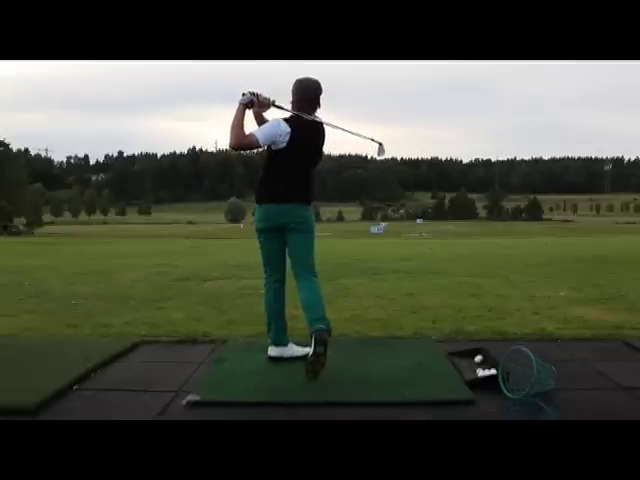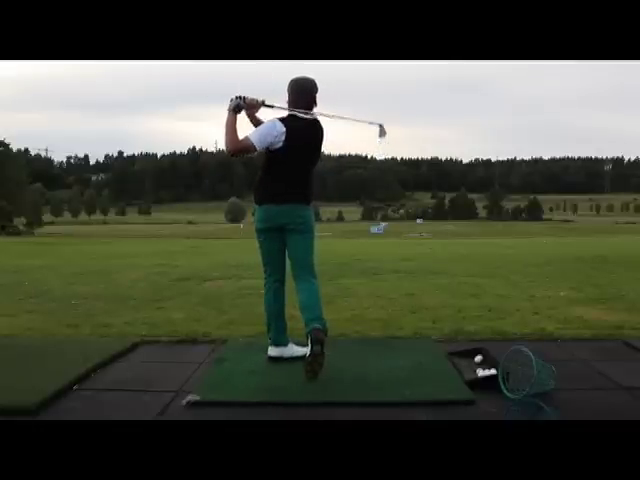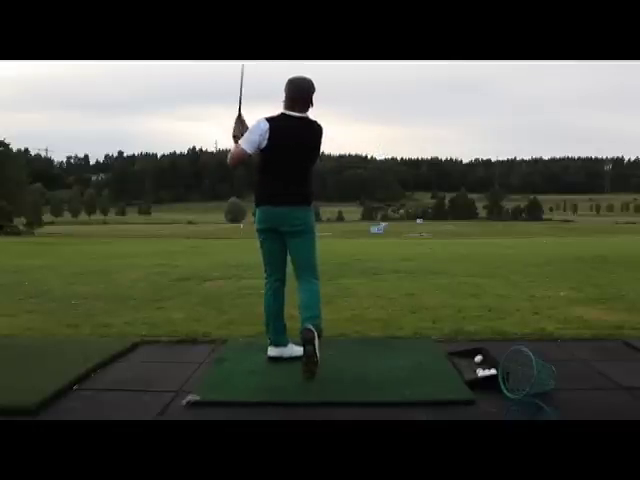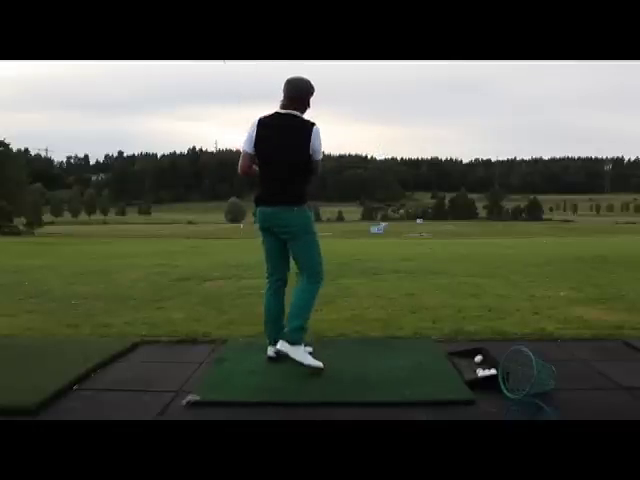
dt=0.3s
person 1, frame 1
left shoulder: (283, 127)
right shoulder: (318, 130)
left elbow: (237, 143)
left wrist: (242, 107)
right wrist: (259, 115)
left hip: (269, 210)
right hip: (299, 211)
left knee: (274, 278)
right knee: (306, 275)
left ankle: (278, 343)
right ankle: (319, 328)
person 1, frame 2
left shoulder: (278, 126)
right shoulder: (316, 130)
left elbow: (233, 147)
left wrist: (232, 114)
right wrist: (252, 116)
left hip: (268, 210)
right hip: (299, 210)
left knee: (273, 278)
right knee: (305, 276)
left ankle: (278, 343)
right ankle: (316, 328)
person 1, frame 3
left shoulder: (266, 126)
right shoulder: (316, 131)
left elbow: (233, 160)
left wrist: (238, 138)
right wrist: (249, 132)
left hip: (267, 211)
right hip: (299, 211)
left knee: (274, 279)
right knee: (307, 277)
left ankle: (277, 343)
right ankle: (310, 327)
person 1, frame 4
left shoulder: (260, 125)
right shoulder: (309, 129)
left elbow: (244, 169)
left hip: (265, 209)
right hip: (293, 210)
left knee: (276, 278)
right knee: (312, 274)
left ankle: (275, 342)
right ankle: (291, 339)
